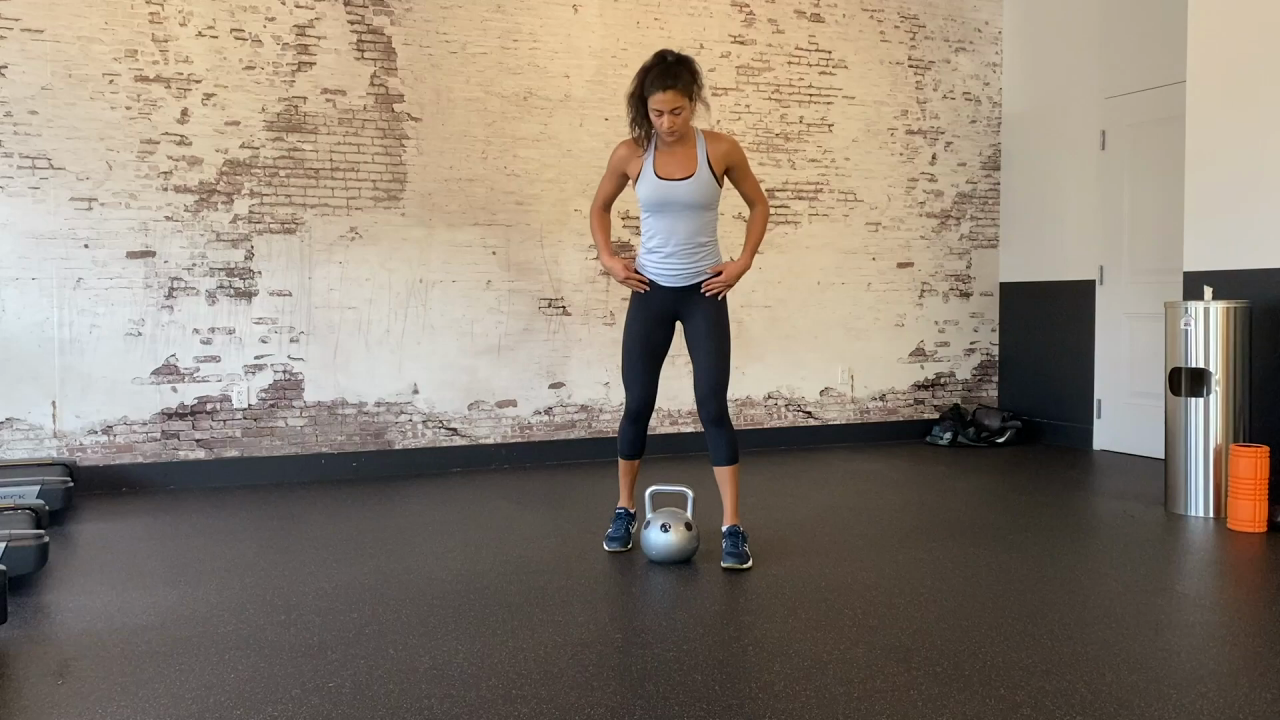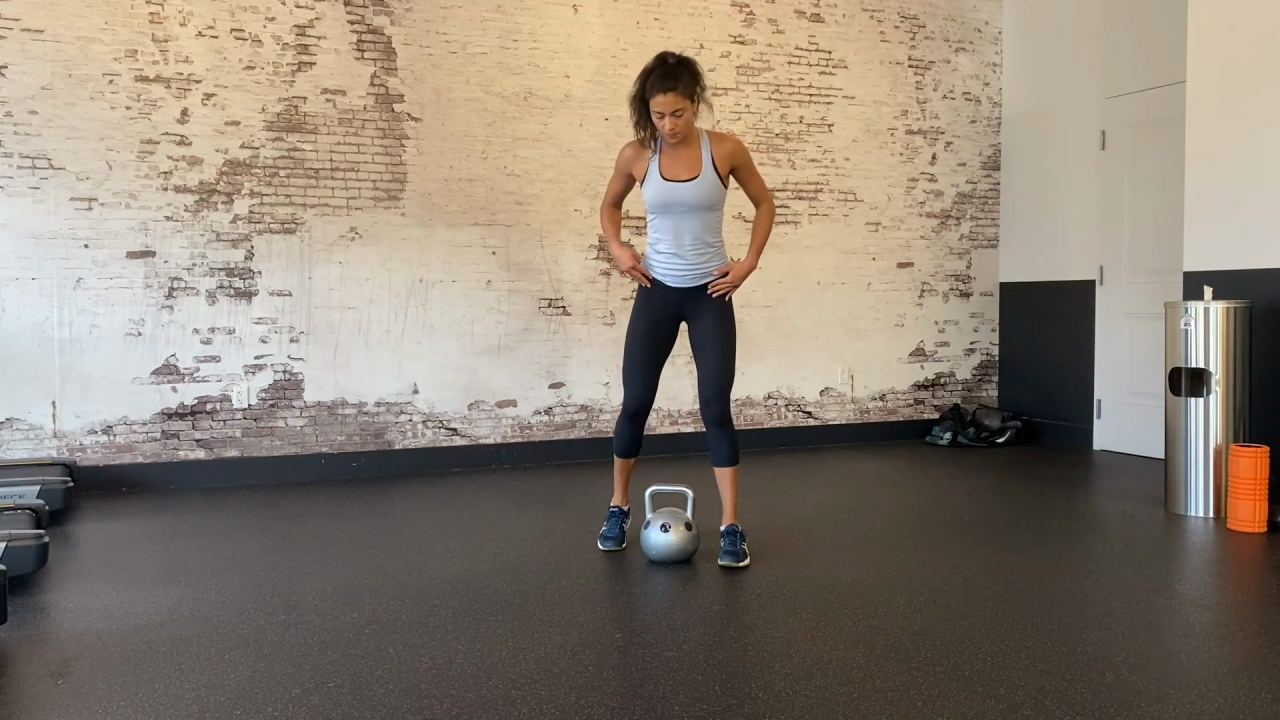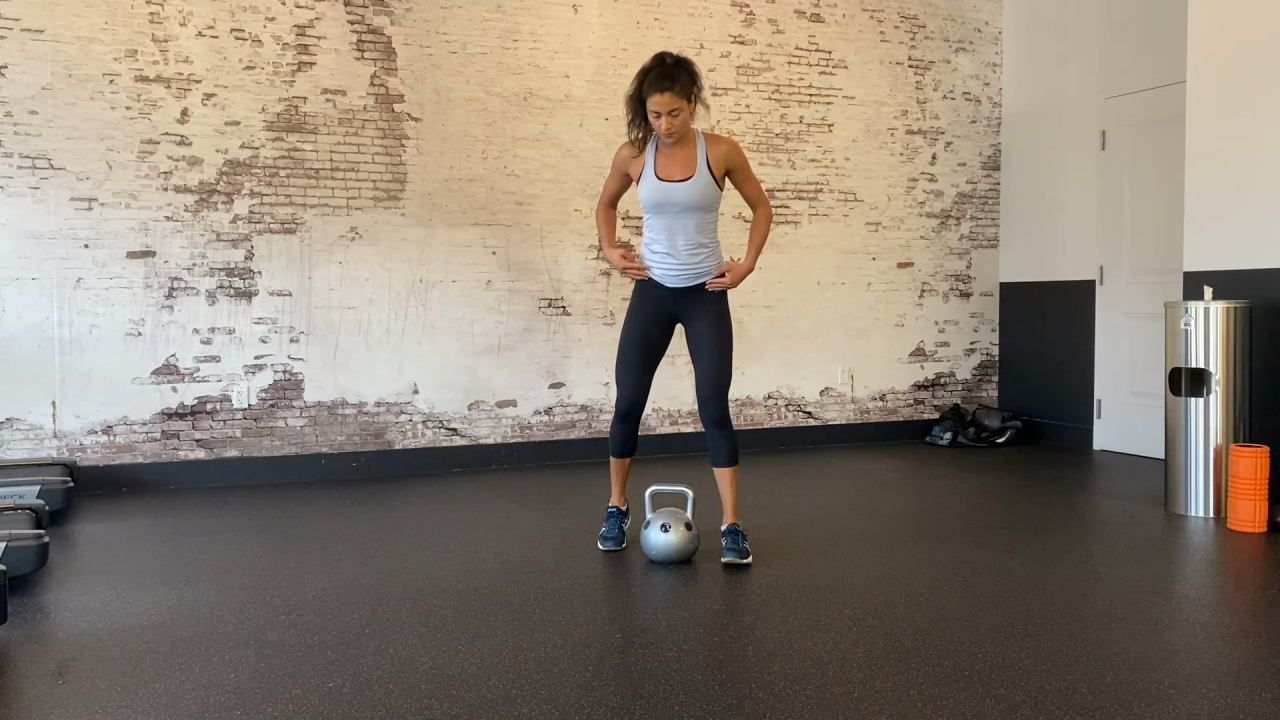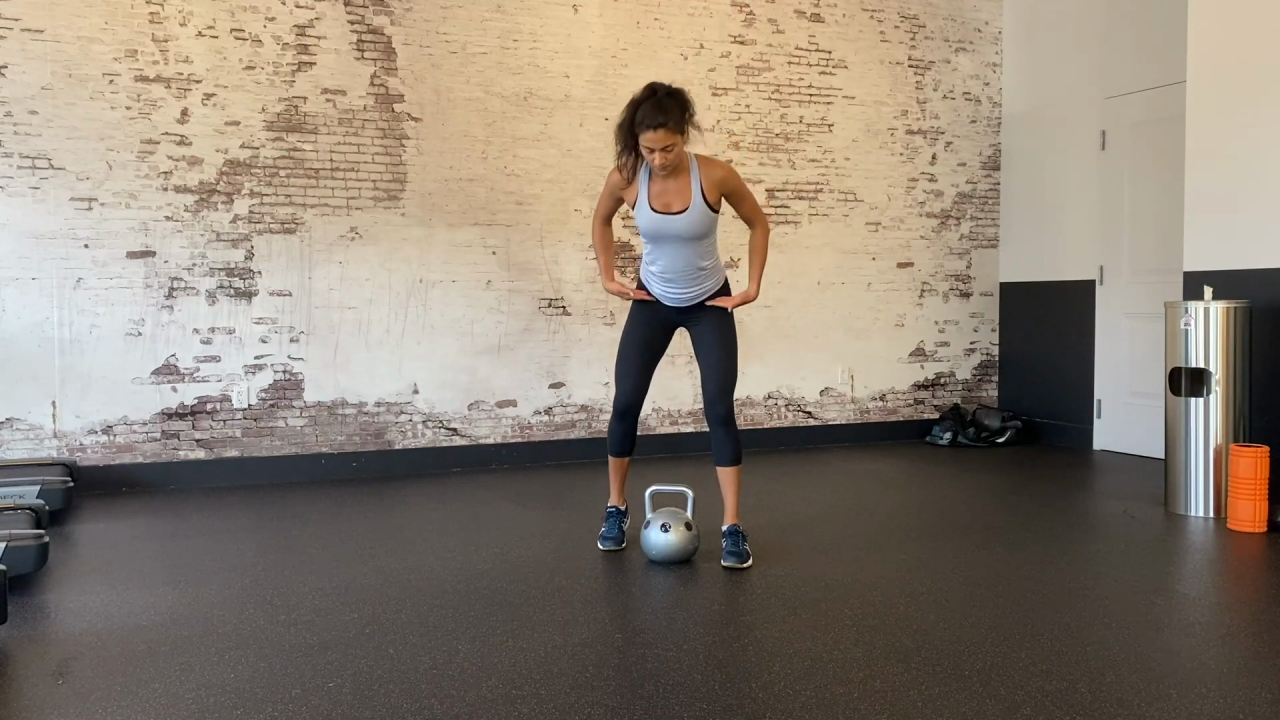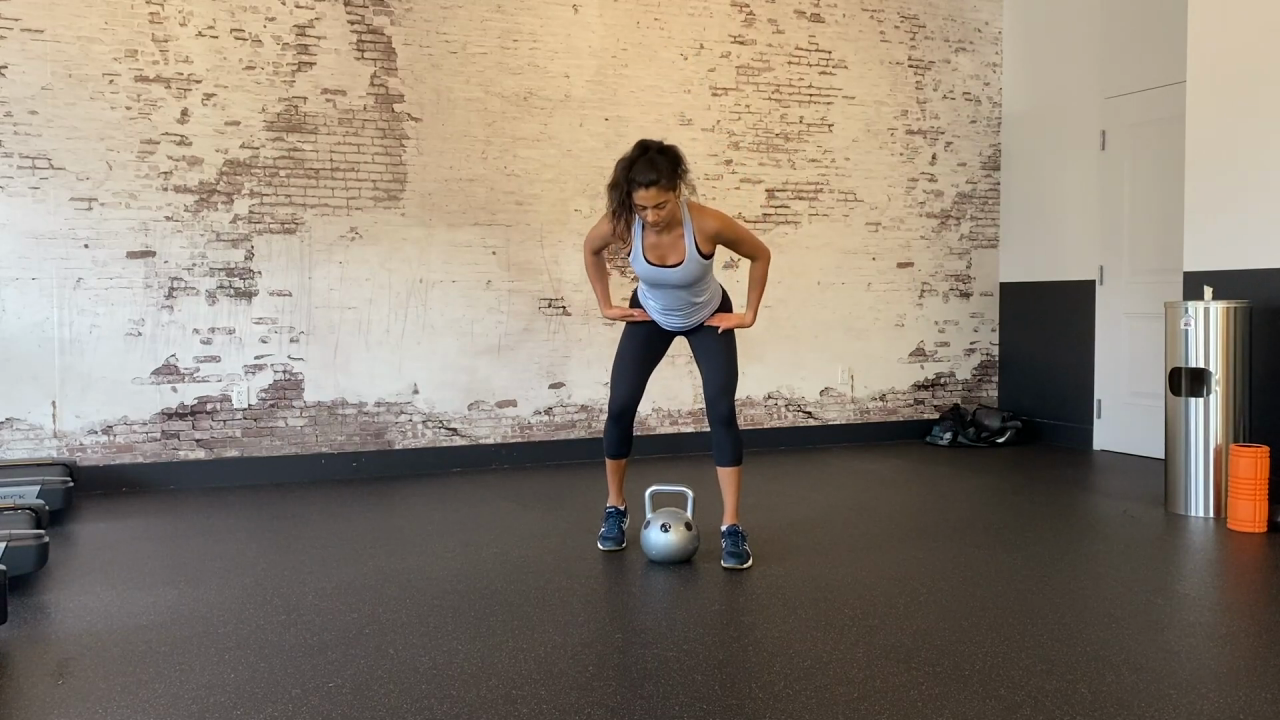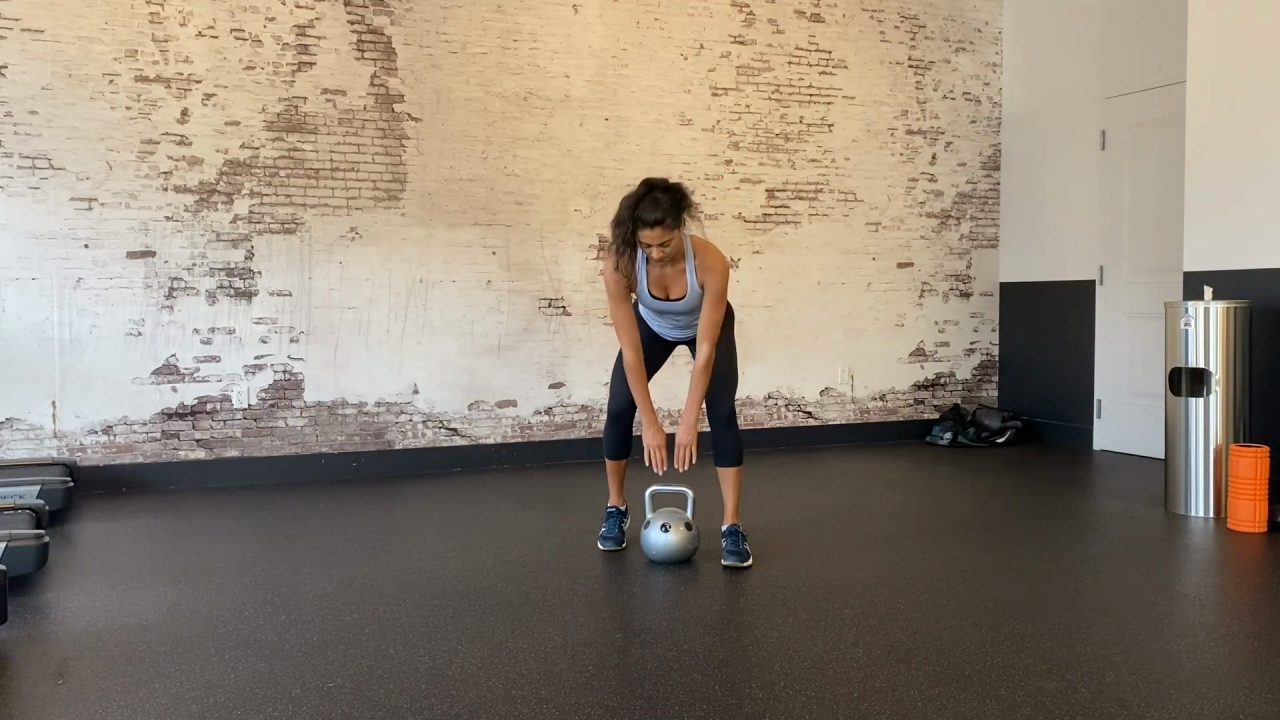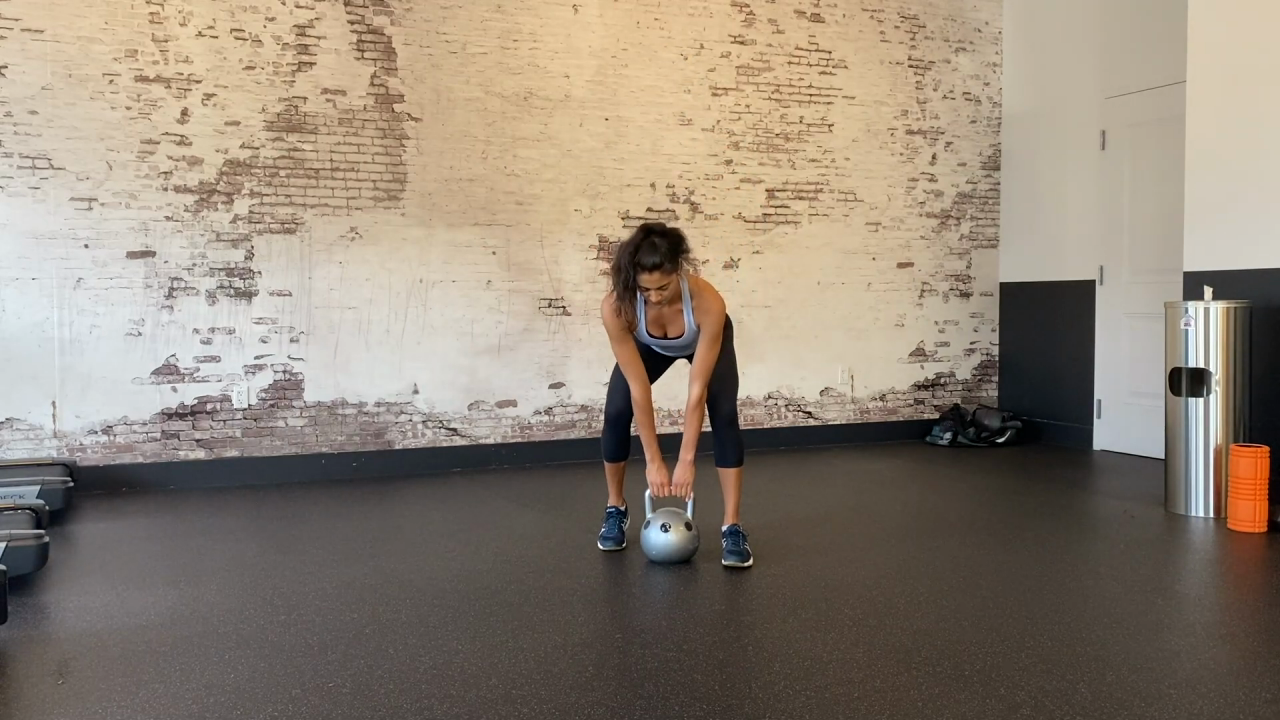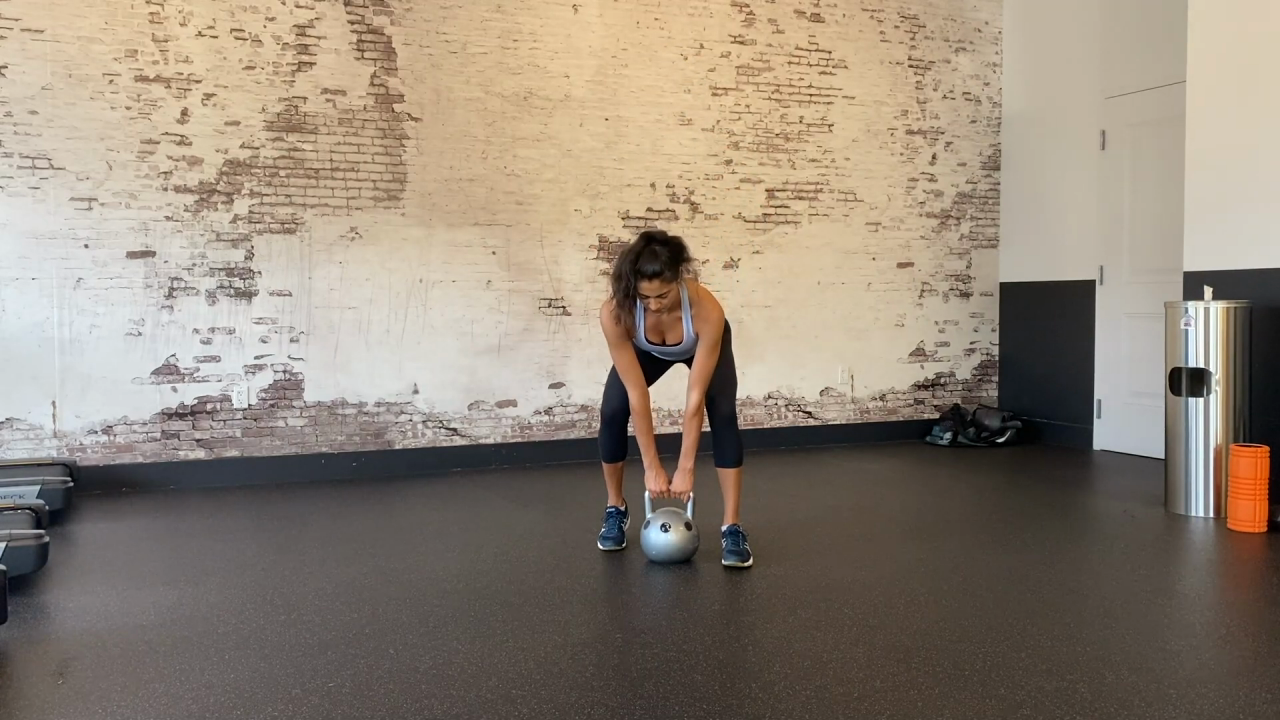
dt=0.5s
person 1, frame 1
left shoulder: (722, 150)
right shoulder: (630, 153)
left elbow: (759, 205)
right elbow: (599, 207)
left wrist: (743, 262)
right wrist: (608, 257)
left hip: (704, 293)
right hip: (651, 292)
left knee: (713, 406)
right knee: (637, 404)
left ankle: (733, 528)
right ankle: (624, 509)
person 1, frame 2
left shoulder: (727, 150)
right shoulder: (635, 155)
left elbow: (764, 204)
right elbow: (609, 205)
left wrist: (749, 262)
right wrist: (616, 248)
left hip: (710, 294)
right hip: (657, 292)
left knee: (716, 408)
right knee: (635, 403)
left ankle: (731, 527)
right ankle: (618, 506)
person 1, frame 3
left shoulder: (722, 151)
right shoulder: (631, 155)
left elbow: (761, 208)
right elbow: (605, 205)
left wrist: (748, 263)
right wrist: (610, 250)
left hip: (706, 294)
right hip: (651, 292)
left knee: (714, 408)
right knee: (628, 403)
left ankle: (732, 526)
right ankle: (616, 508)
person 1, frame 4
left shoulder: (716, 175)
right shoulder: (625, 178)
left elbow: (759, 224)
right elbow: (601, 221)
left wrist: (753, 286)
right wrist: (608, 277)
left hip: (709, 303)
right hip: (653, 302)
left knee: (719, 409)
right knee: (626, 401)
left ankle: (732, 526)
right ankle: (616, 507)
person 1, frame 5
left shoulder: (710, 224)
right shoulder: (618, 225)
left elbow: (761, 256)
right elbow: (590, 253)
left wrist: (749, 313)
right wrist: (607, 306)
left hip: (708, 318)
right hip: (650, 316)
left knee: (721, 410)
right knee: (620, 407)
left ankle: (732, 527)
right ankle: (615, 508)
person 1, frame 6
left shoulder: (711, 262)
right shoulder: (620, 264)
left elbow: (706, 350)
right elbow: (631, 350)
left wrist: (688, 422)
right wrist: (650, 422)
left hip: (707, 329)
right hip: (652, 327)
left knee: (723, 412)
right knee: (619, 409)
left ankle: (732, 526)
right ankle: (616, 508)
person 1, frame 7
left shoulder: (708, 303)
right shoulder: (616, 307)
left elbow: (697, 390)
right elbow: (638, 388)
left wrist: (686, 460)
right wrist: (653, 460)
left hip: (704, 341)
right hip: (648, 345)
left knee: (724, 413)
right knee: (616, 412)
left ankle: (732, 527)
right ankle: (615, 508)
person 1, frame 8
left shoulder: (707, 310)
right shoulder: (615, 312)
left elbow: (695, 398)
right elbow: (636, 394)
left wrist: (686, 467)
right wrist: (651, 466)
left hip: (701, 346)
right hip: (646, 349)
left knee: (722, 414)
right knee: (612, 412)
left ankle: (732, 527)
right ankle: (615, 509)
